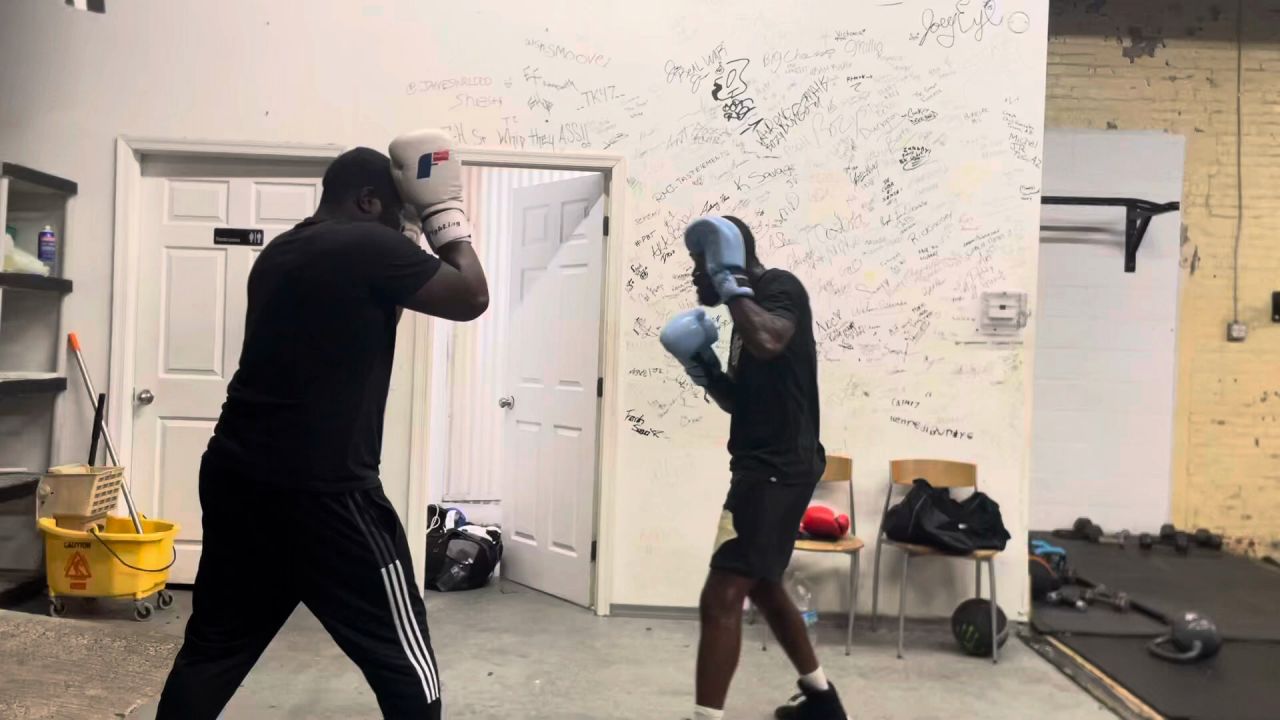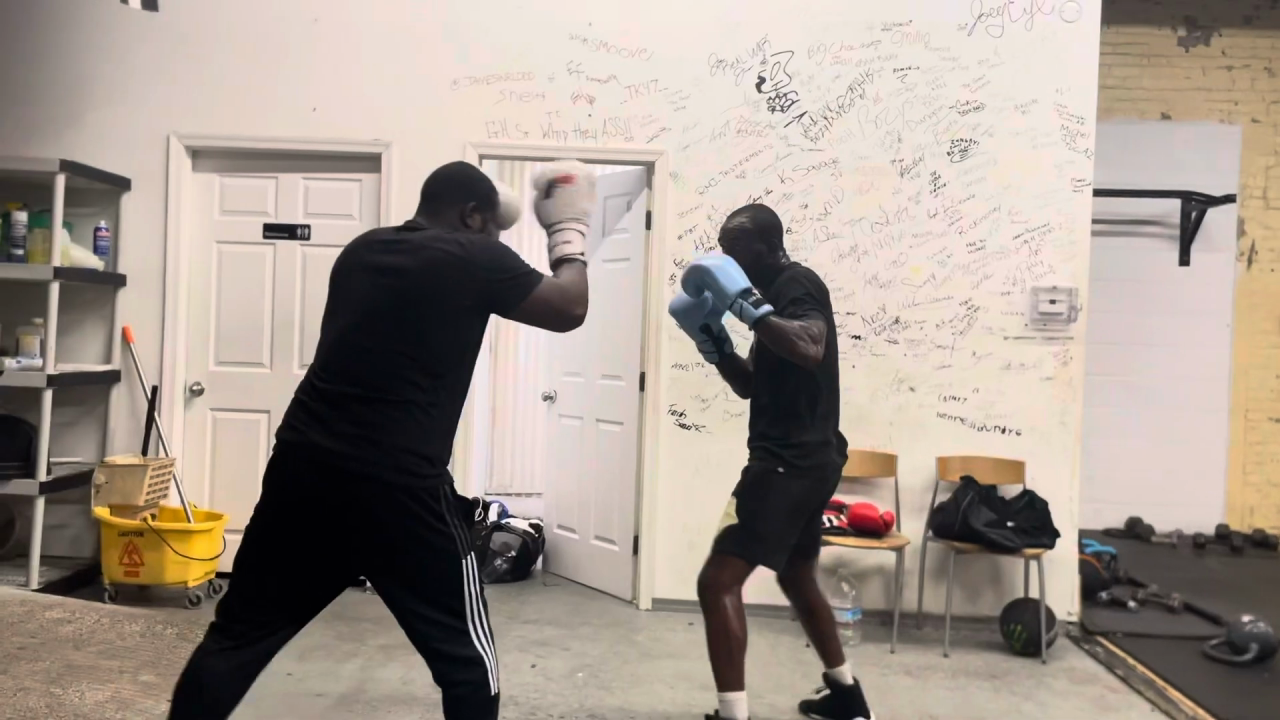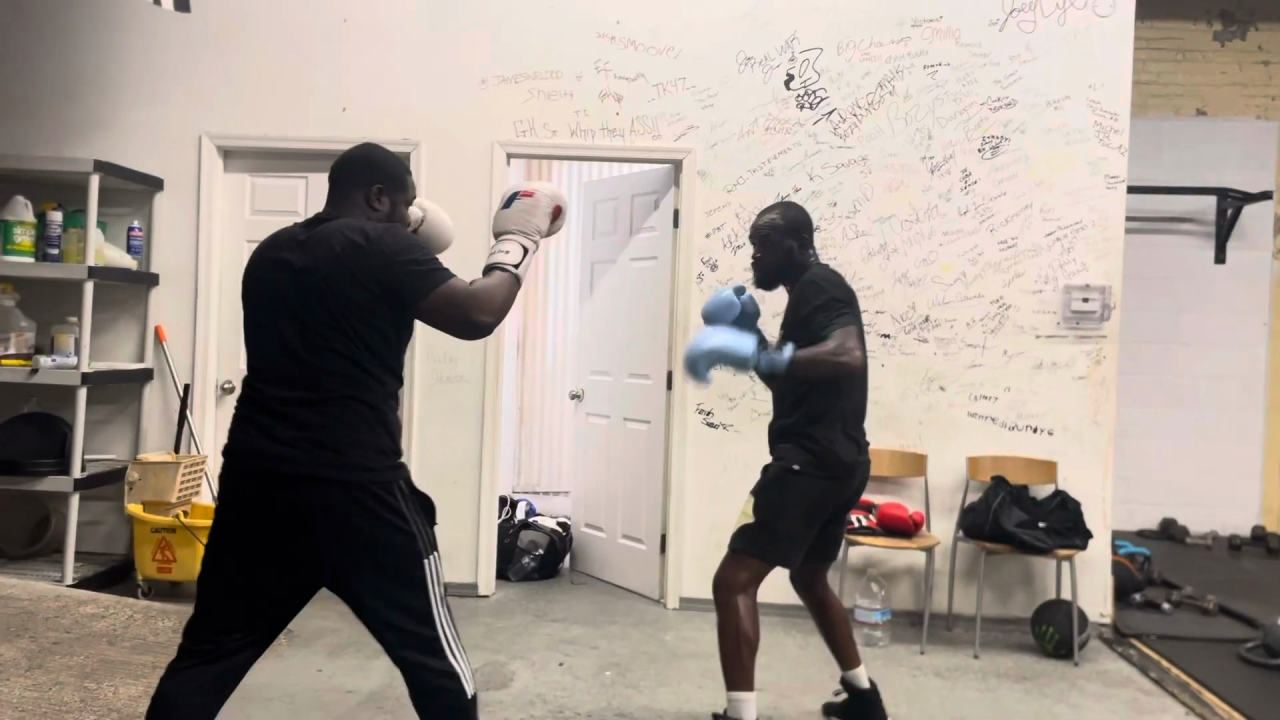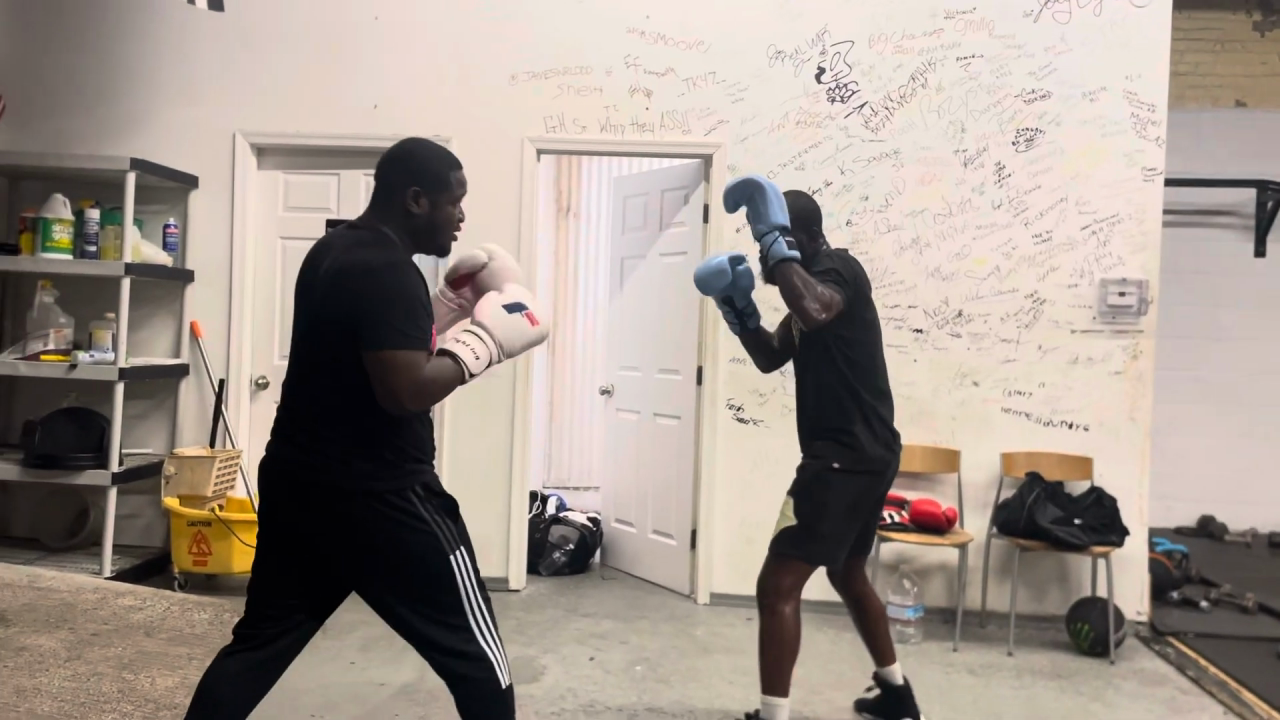
dt=0.5s
person 1, frame 1
left shoulder: (281, 252)
right shoulder: (370, 248)
right elbow: (471, 297)
left wrist: (419, 217)
right wrist: (443, 209)
left hip: (236, 476)
right hip: (322, 491)
left knee: (212, 648)
right knee: (403, 665)
person 1, frame 2
left shoulder: (362, 251)
right shoulder: (473, 259)
right elbow: (568, 309)
right wrist: (569, 229)
left hip: (304, 466)
right hip: (397, 485)
left knee: (239, 633)
right knee: (465, 657)
person 1, frame 3
left shoulder: (271, 254)
right shoulder: (383, 247)
right elbow: (476, 315)
right wrist: (516, 241)
left hip: (255, 479)
right hip: (354, 487)
left knee: (209, 651)
right knee: (432, 660)
person 1, frame 4
left shoulder: (333, 251)
right shoulder: (387, 271)
right elbow: (405, 391)
left wrist: (446, 308)
right wrist: (485, 339)
left hip: (297, 484)
right hip: (382, 495)
left knee: (258, 645)
right knee: (473, 655)
person 2, frame 1
left shoulder: (781, 288)
right shoulder: (755, 303)
left elbow: (768, 343)
left wrist: (728, 279)
right wrist: (703, 367)
left hip: (774, 470)
right hip: (774, 465)
left knee: (721, 598)
right knee: (762, 584)
person 2, frame 2
left shoulder: (796, 285)
right shoulder: (776, 292)
left elbow: (810, 350)
right elbow: (751, 384)
left wrist: (745, 302)
right wrist: (712, 339)
left hip: (788, 461)
right hip: (806, 459)
left knee: (718, 582)
right knee: (797, 575)
person 2, frame 3
left shoulder: (822, 288)
right shoulder: (810, 294)
left elbow: (848, 358)
right elbow: (796, 384)
left wrist: (760, 355)
right wrist: (747, 339)
left hip: (809, 462)
right hip: (839, 462)
left knee: (734, 581)
right knee: (809, 577)
person 2, frame 4
left shoulder: (836, 268)
right shoulder: (815, 276)
left elbow: (813, 312)
right elbow: (771, 357)
left wrist: (774, 242)
right wrist: (738, 309)
left hip: (843, 457)
right hip: (864, 454)
left knee: (778, 585)
right knee: (847, 572)
